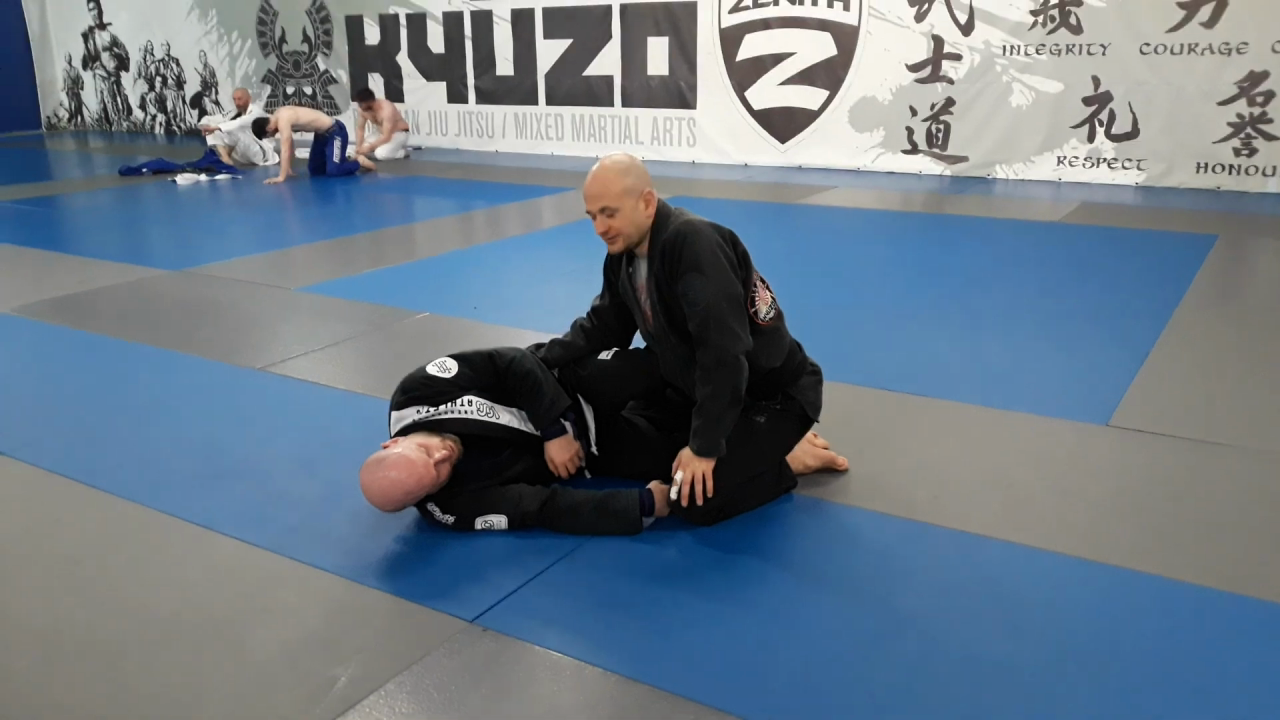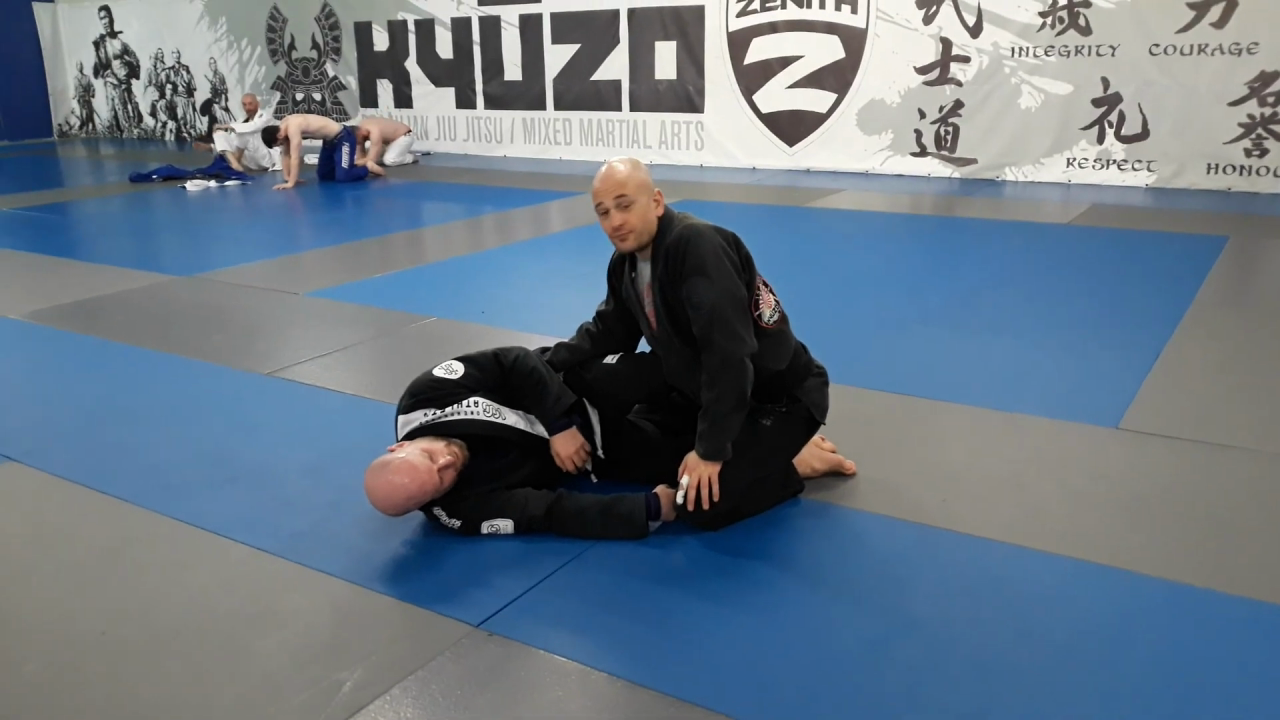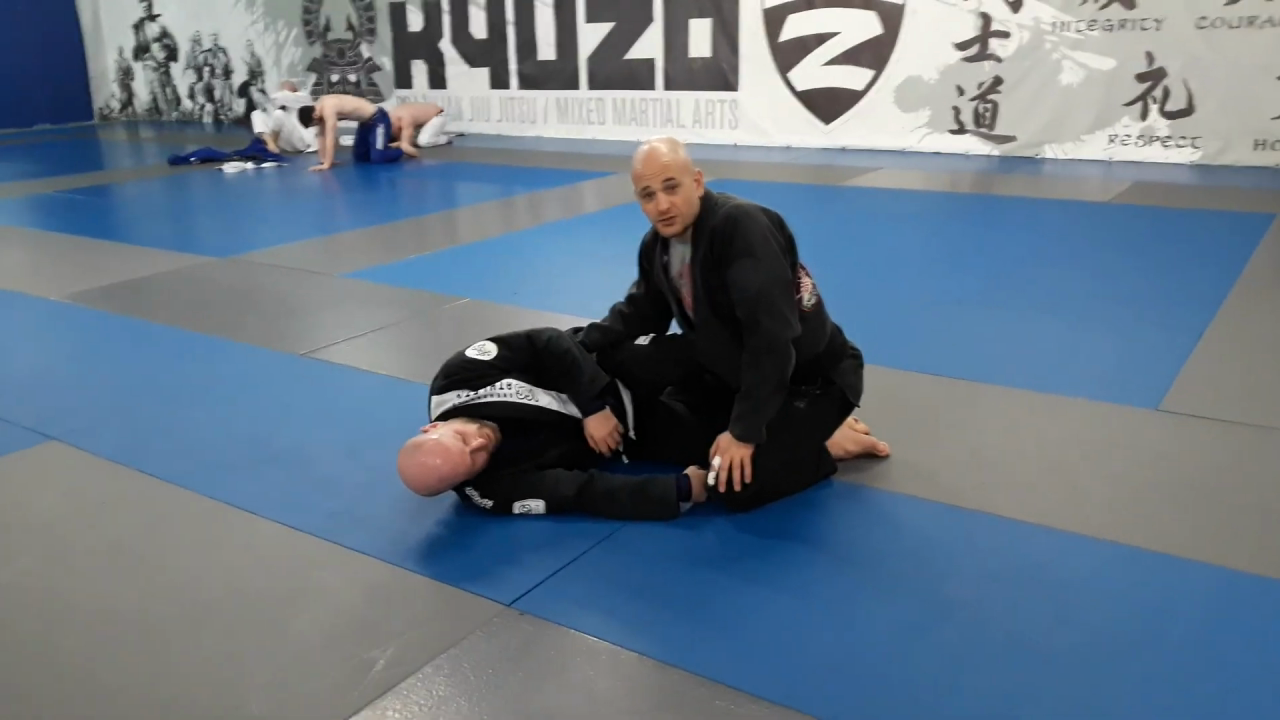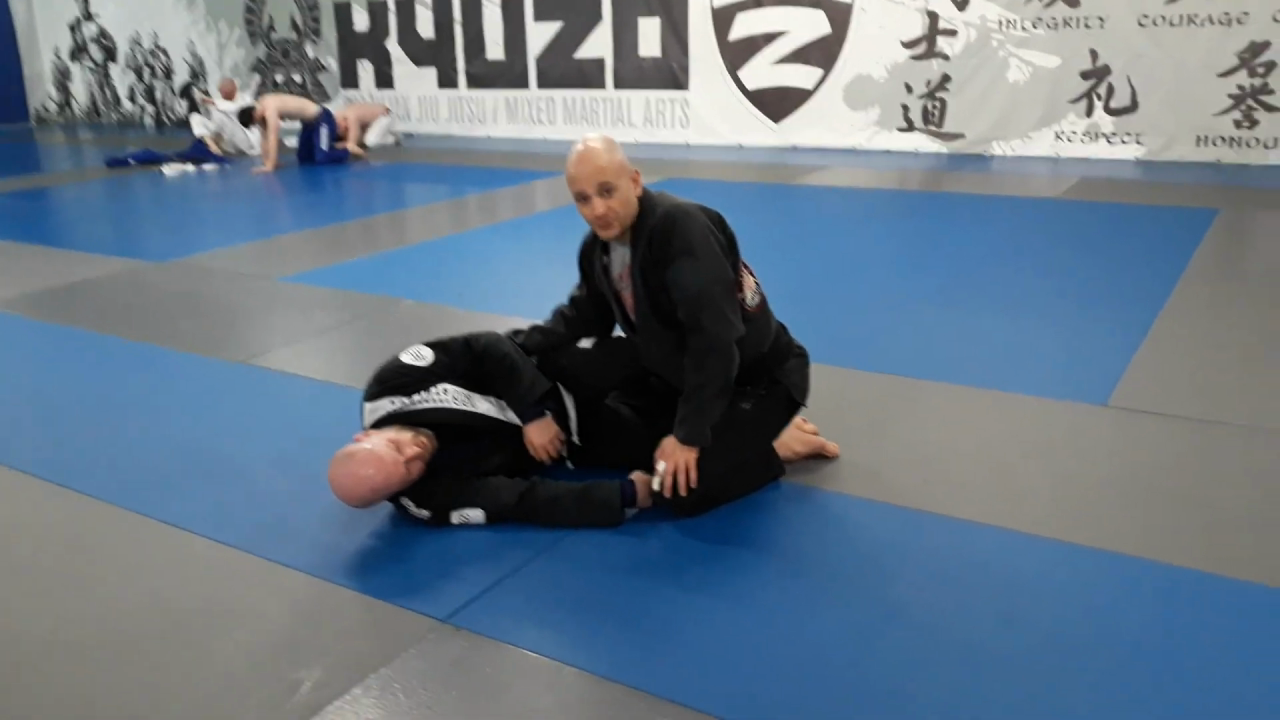
dt=0.7s
person 1, frame 1
left shoulder: (420, 391)
right shoulder: (458, 508)
left elbow: (511, 364)
right elbow: (549, 509)
left wrist: (554, 428)
right wrist: (649, 504)
left hip: (572, 388)
right hip: (592, 446)
person 1, frame 2
left shoulder: (425, 396)
right shoulder: (462, 511)
left elbow: (513, 363)
right elbow: (555, 513)
left wrist: (559, 423)
right wrist: (656, 508)
left hip: (580, 389)
right hip: (597, 452)
right ankle: (789, 459)
person 1, frame 3
left shoulder: (458, 376)
right shoulder: (495, 490)
left elbow: (548, 344)
right elbow: (588, 493)
left wrist: (594, 405)
right wrist: (686, 488)
person 1, frame 4
left shoulder: (392, 383)
right shoulder: (433, 505)
left elbow: (486, 351)
right elbow: (532, 503)
left wrist: (534, 409)
right wrist: (634, 493)
left hip: (559, 379)
right ankle: (773, 441)
person 2, frame 1
left shoulder: (695, 245)
right shoulder: (622, 254)
left elbow: (724, 353)
right elbow: (603, 326)
left wrist: (704, 446)
right wrist: (539, 359)
left hip: (771, 392)
left knee: (697, 502)
left ankle: (793, 457)
person 2, frame 2
left shoulder: (698, 248)
right shoulder: (626, 260)
left elbow: (728, 356)
right elbow: (609, 331)
left wrist: (710, 449)
right wrist: (547, 364)
left hip: (776, 394)
left knee: (706, 507)
left ankle: (798, 459)
person 2, frame 3
left shoulder: (743, 228)
right shoulder: (657, 243)
left elbow: (772, 339)
right elbow: (640, 312)
left wrist: (744, 431)
right wrist: (579, 344)
left hip: (808, 375)
right hip: (729, 364)
left knee: (738, 489)
left ankle: (829, 440)
person 2, frame 4
left shoulder: (682, 228)
right shoulder: (599, 244)
left elbow: (714, 340)
right elbow: (583, 316)
left wrist: (688, 434)
right wrist: (516, 346)
left hip: (755, 374)
right hip: (676, 366)
left knee: (685, 492)
right knee: (563, 366)
left ankle: (777, 441)
